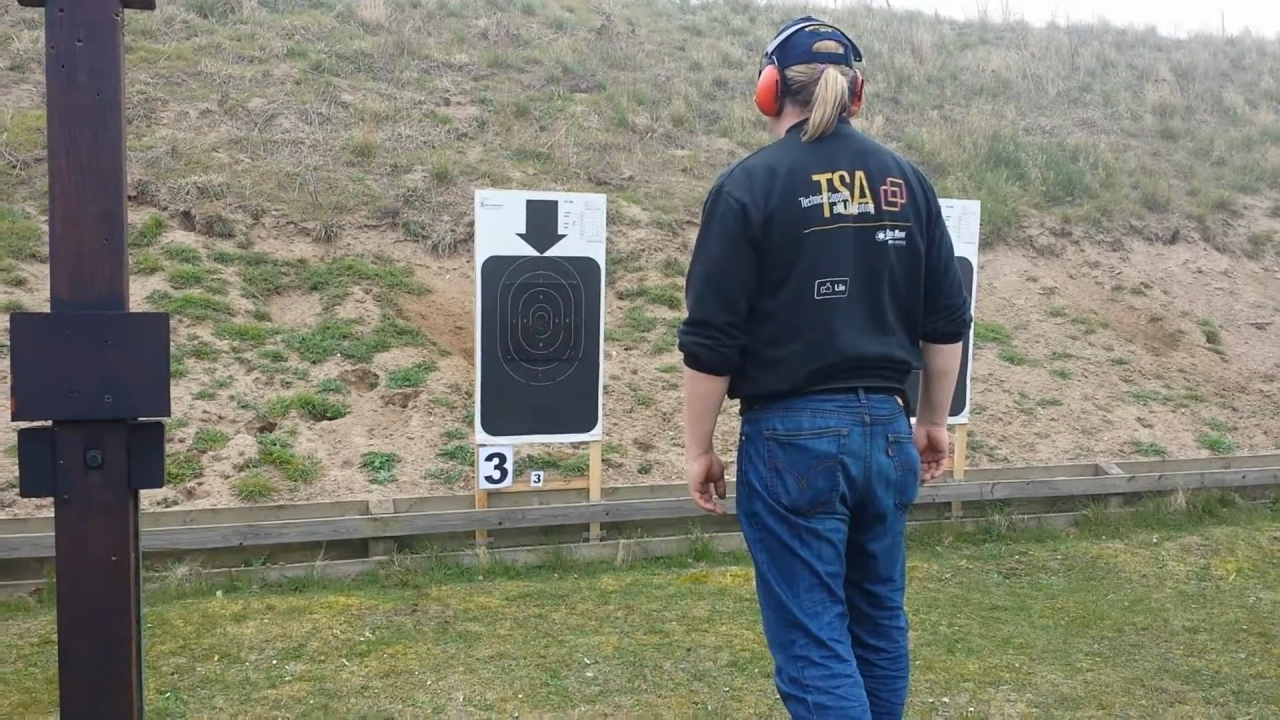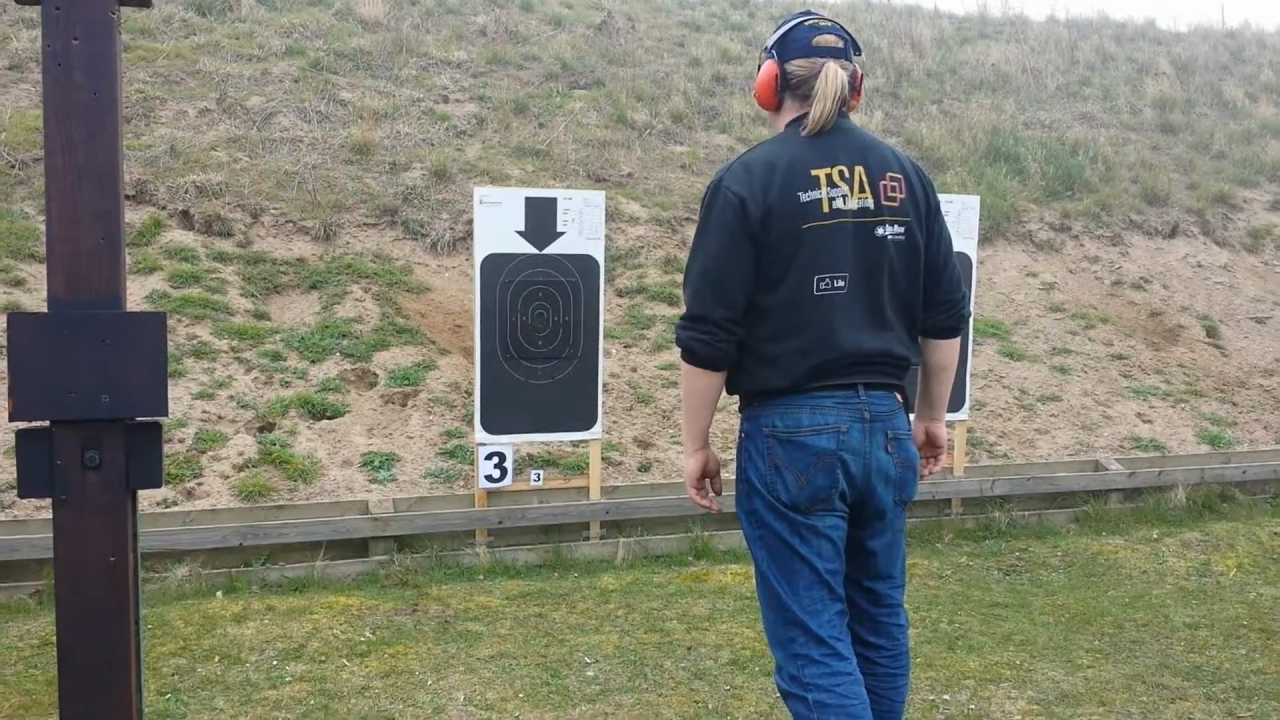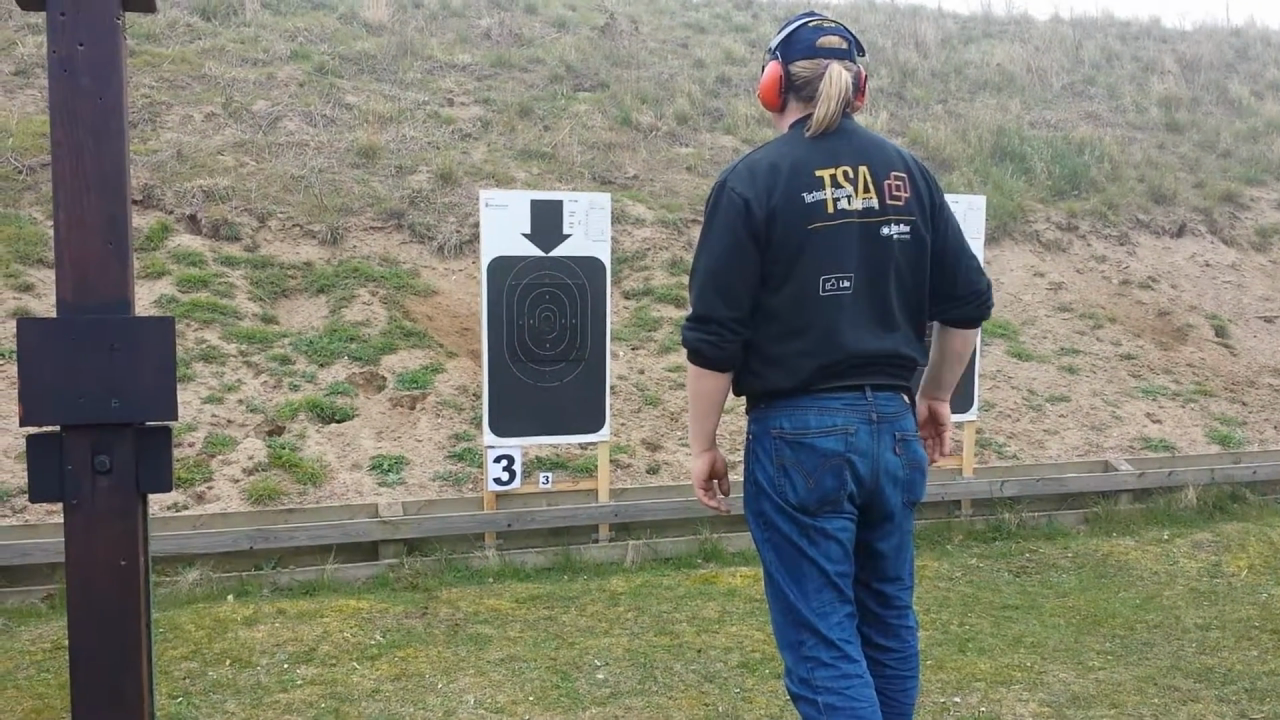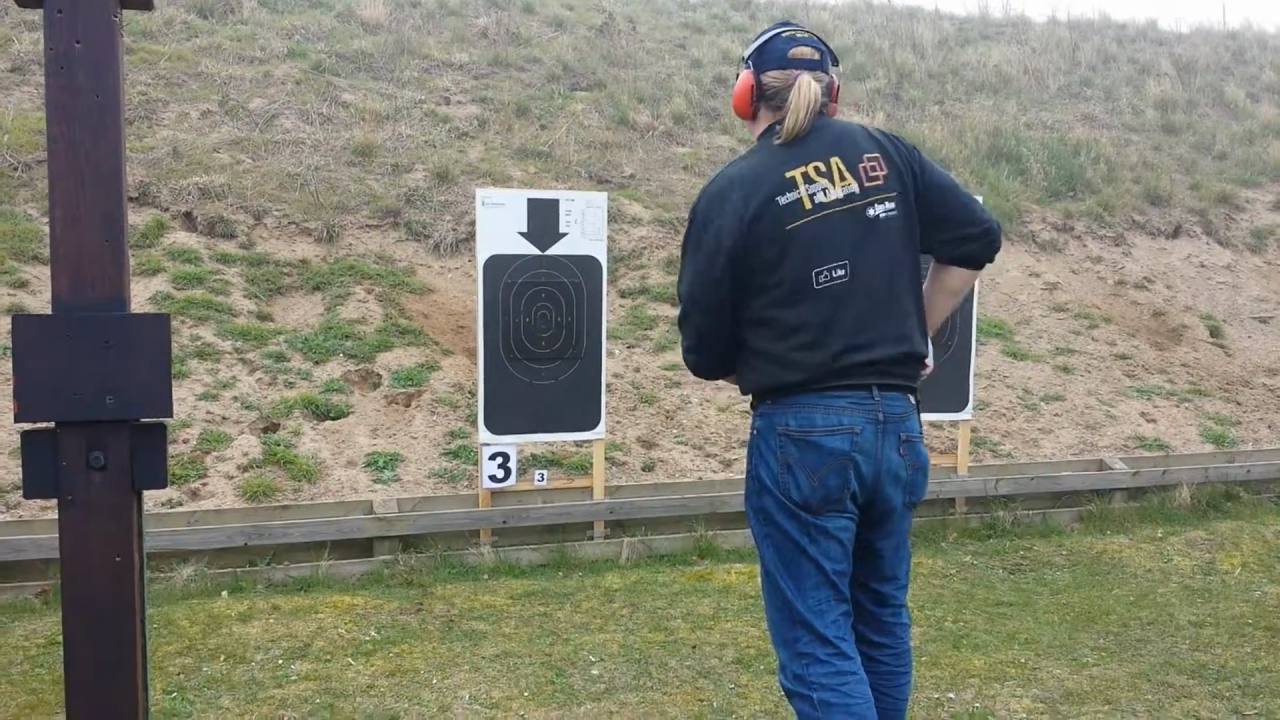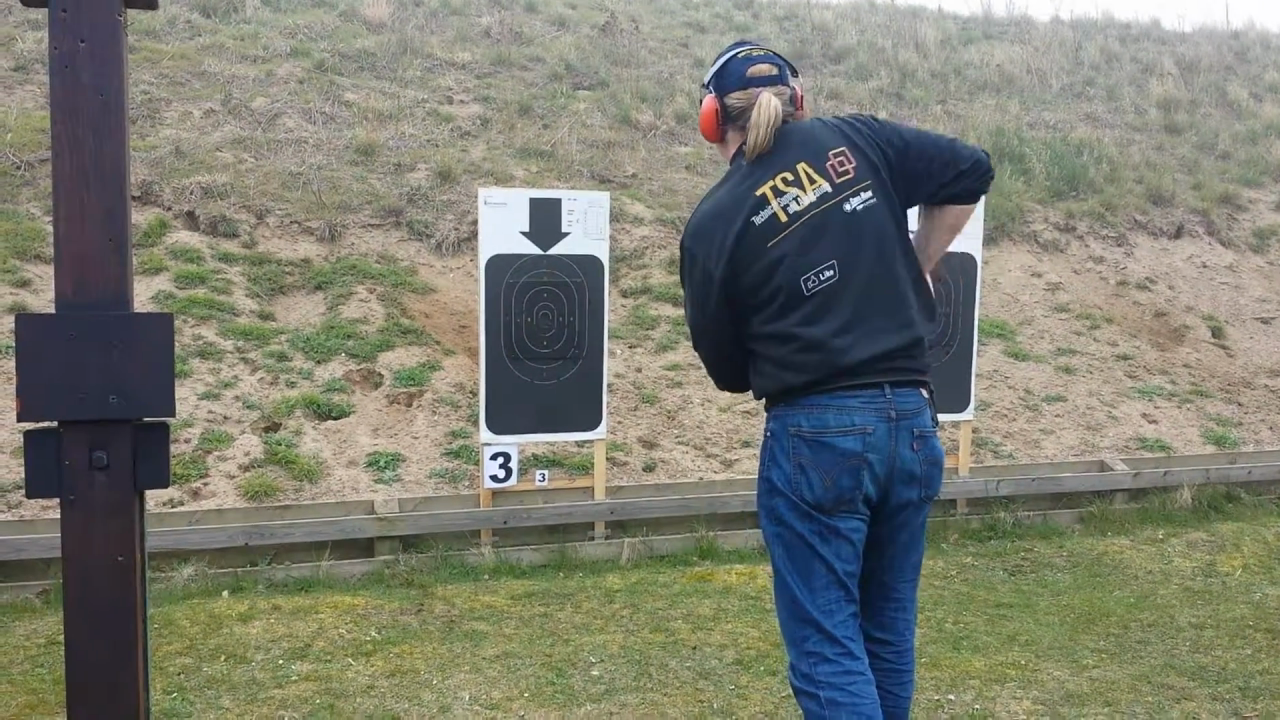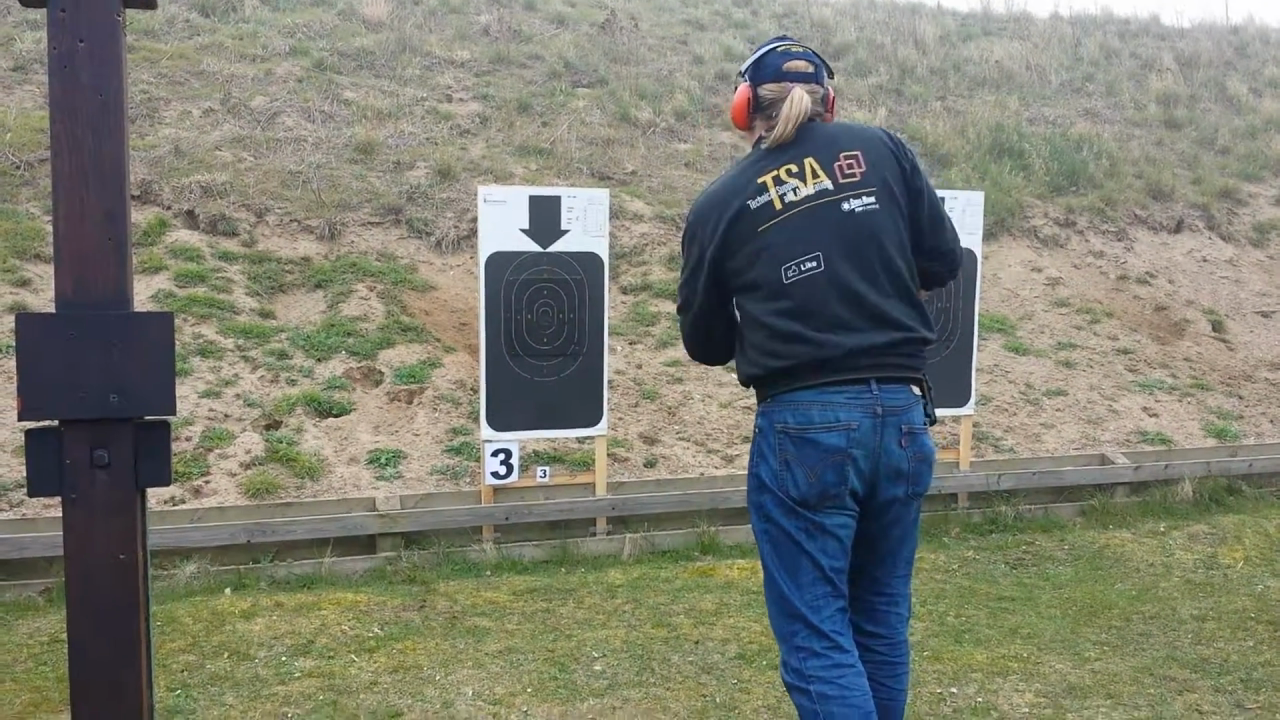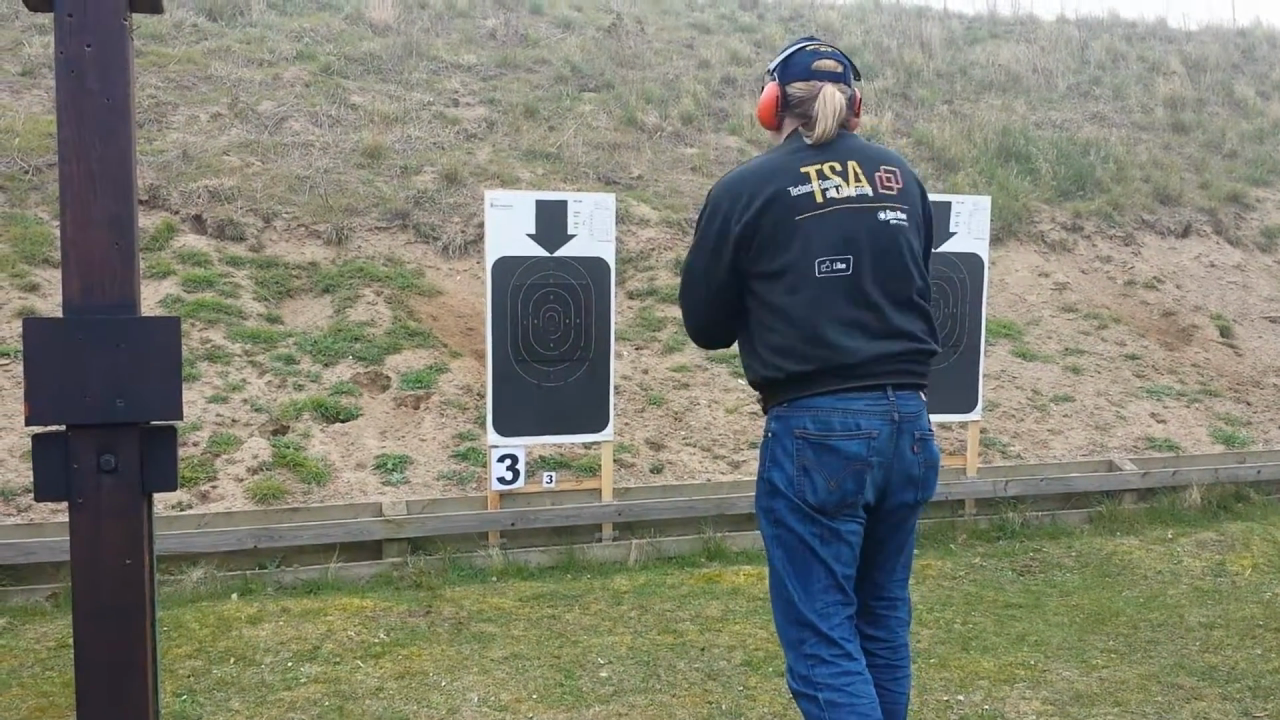
dt=0.4s
person 1, frame 1
left shoulder: (749, 185)
right shoulder: (905, 180)
left elbow: (710, 340)
right elbow: (946, 321)
left wrist: (698, 446)
right wrist: (933, 419)
left hip: (792, 436)
right hip: (884, 430)
left knee: (811, 641)
right knee: (878, 619)
person 1, frame 2
left shoulder: (748, 180)
right shoulder: (905, 175)
left elbow: (708, 335)
right elbow: (945, 316)
left wrist: (695, 443)
right wrist: (932, 415)
left hip: (792, 433)
right hip: (883, 426)
left knee: (811, 638)
right knee: (879, 617)
person 1, frame 3
left shoulder: (752, 180)
right shoulder: (907, 174)
left elbow: (714, 335)
right elbow: (966, 304)
left wrist: (702, 443)
right wrist: (935, 396)
left hip: (798, 435)
right hip: (891, 429)
left knee: (821, 641)
right knee: (888, 620)
person 1, frame 4
left shoulder: (731, 193)
right shoulder: (886, 154)
left elbow: (705, 351)
right elbow: (976, 240)
left hip: (801, 433)
right hip: (895, 426)
left knee: (817, 639)
right knee: (882, 620)
person 1, frame 5
left shoulder: (712, 224)
right shoulder: (855, 141)
left elbow: (728, 369)
right elbow: (969, 172)
right wrist: (914, 268)
left hip: (815, 436)
right hip: (909, 423)
left knee: (824, 640)
right knee: (887, 625)
person 1, frame 6
left shoulder: (719, 206)
right shoulder: (879, 149)
left elbow: (706, 342)
right elbow: (941, 262)
left hip: (803, 427)
right hip: (900, 418)
left knee: (816, 633)
right knee: (880, 618)
person 1, frame 7
left shoulder: (741, 191)
right shoulder: (898, 174)
left elbow: (706, 323)
left hip: (815, 431)
right hip: (906, 424)
left knee: (820, 635)
right knee: (882, 621)
